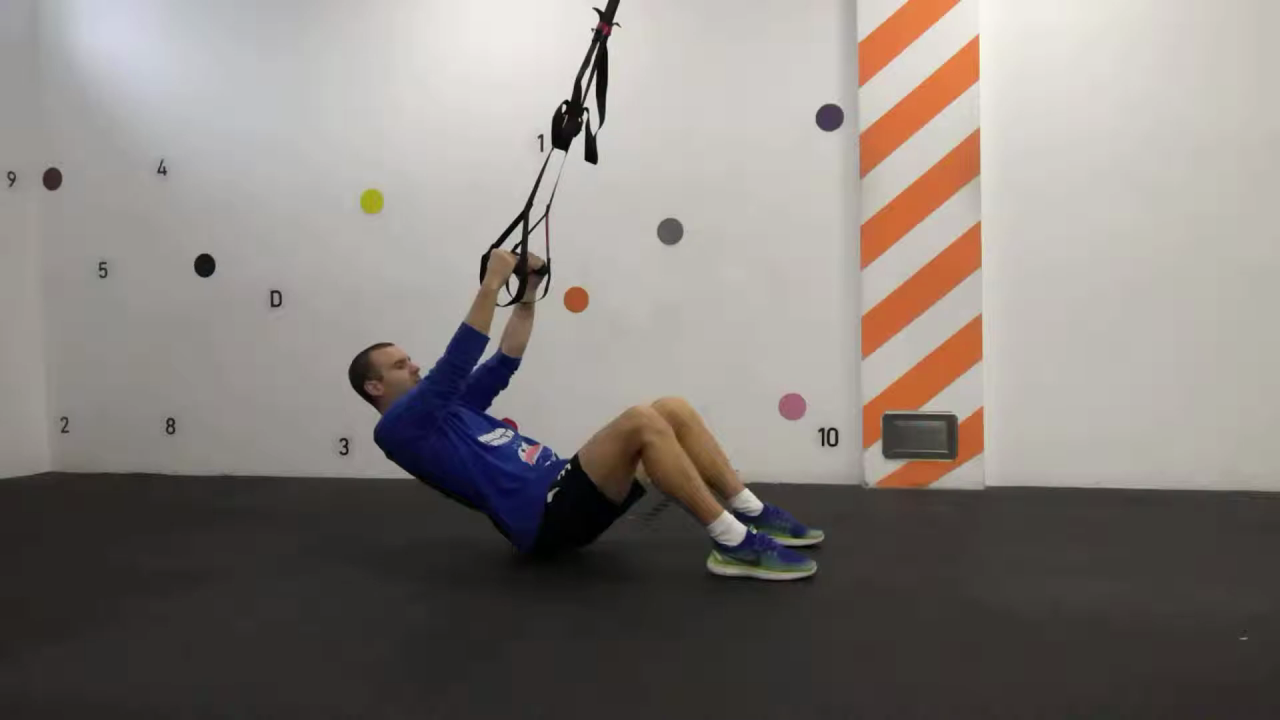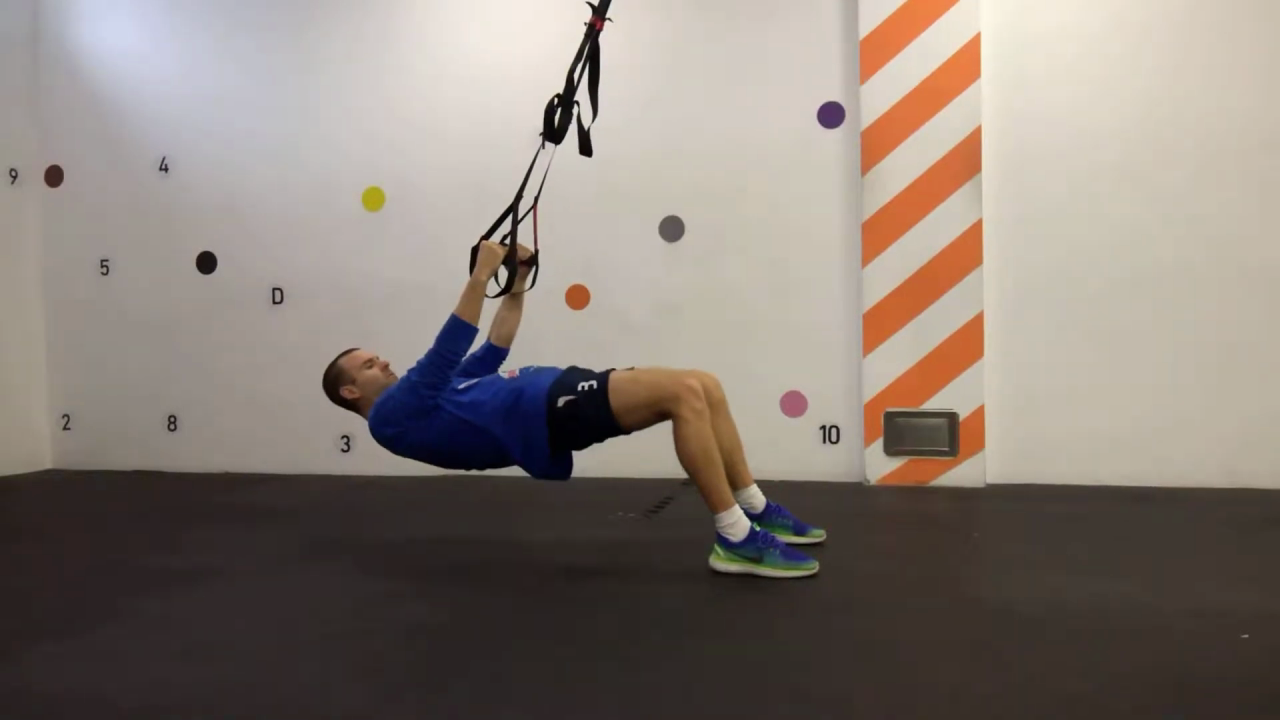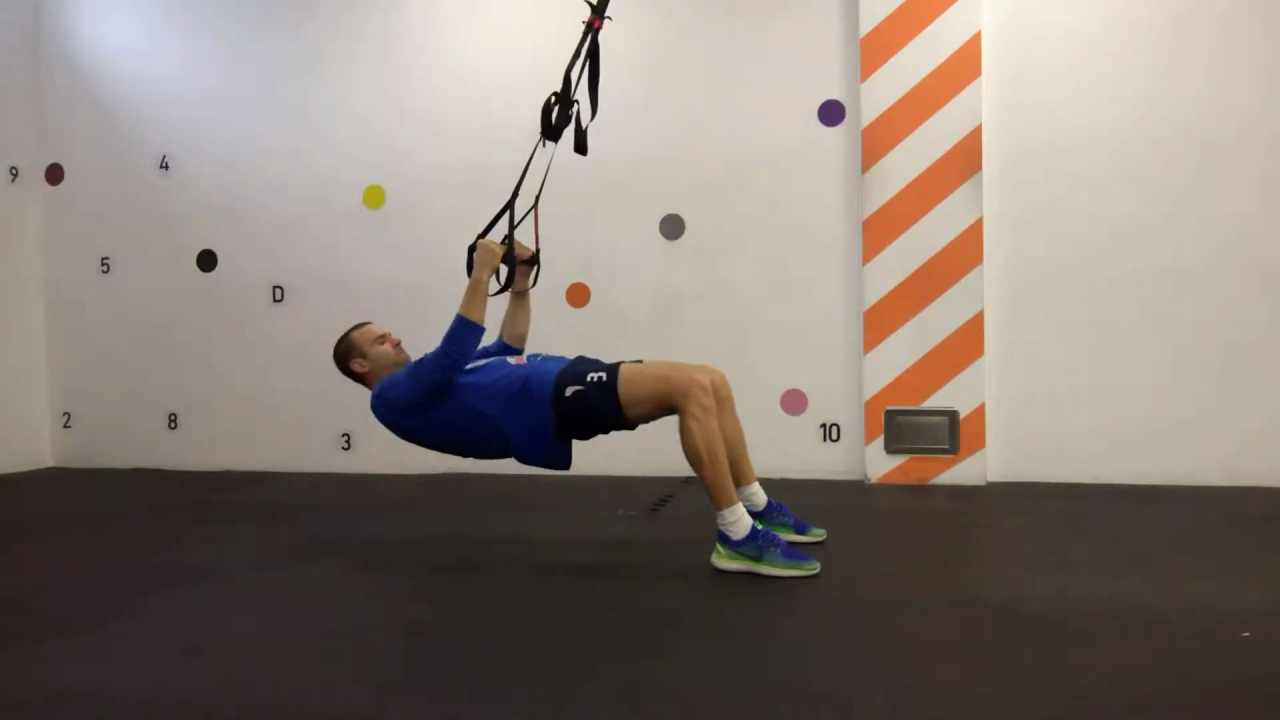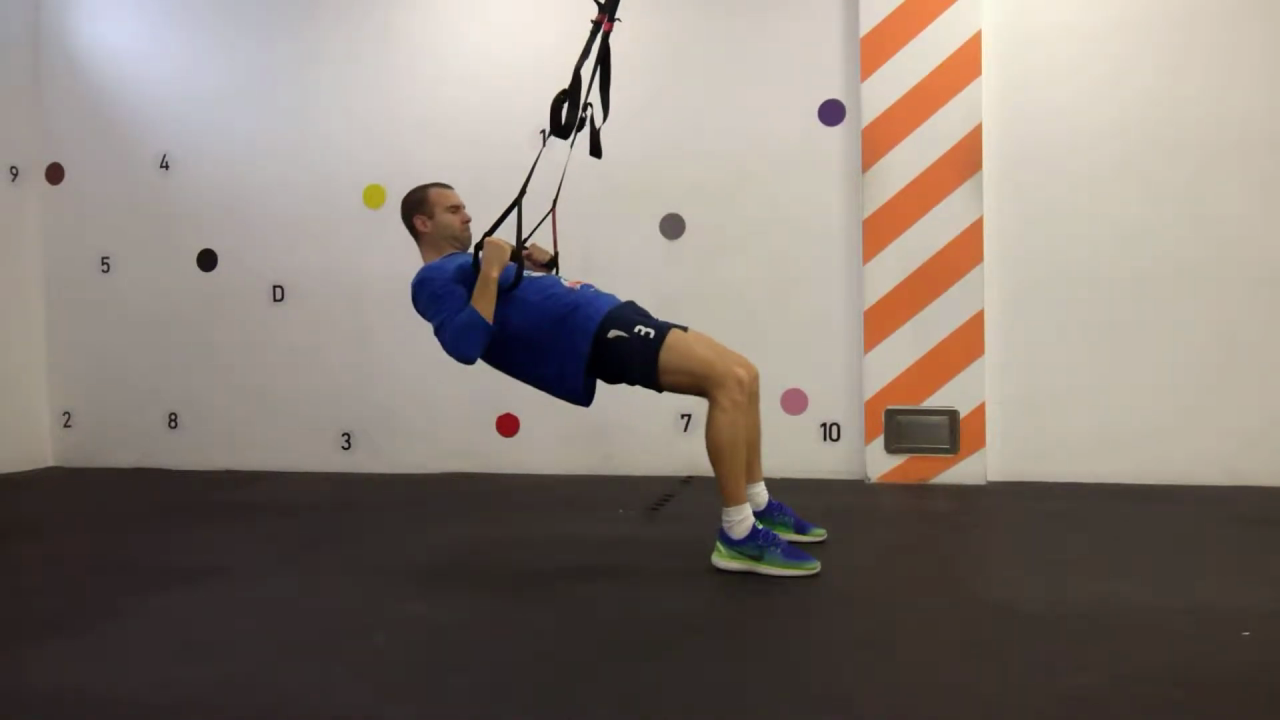
dt=1s
person 1, frame 1
left shoulder: (446, 409)
right shoulder: (400, 429)
left elbow: (502, 365)
right elbow: (453, 366)
left wrist: (527, 293)
right wrist: (490, 286)
left hip: (564, 491)
right hip: (548, 515)
left knee: (672, 411)
right knee: (643, 421)
left ankle: (756, 516)
right ankle: (734, 543)
person 1, frame 2
left shoulder: (425, 397)
right shoulder: (392, 419)
left elbow: (491, 353)
right elbow: (442, 356)
left wrist: (516, 284)
right wrist: (480, 277)
left hip: (556, 396)
right hip: (547, 412)
left knee: (703, 387)
right knee: (686, 393)
left ankle: (757, 510)
right ankle: (736, 539)
person 1, frame 3
left shoulder: (426, 381)
right shoulder: (392, 398)
left elbow: (506, 351)
right elbow: (455, 354)
left wrist: (520, 282)
right wrist: (481, 275)
left hip: (560, 384)
right hip: (552, 399)
left knee: (710, 382)
right knee: (693, 388)
left ankle: (758, 509)
right ankle: (738, 537)
person 1, frame 4
left shoulder: (462, 266)
right shoulder: (434, 280)
right elbow: (464, 345)
left wrist: (538, 272)
right wrist: (490, 271)
left hip: (604, 319)
right hip: (589, 334)
left knee: (741, 377)
right knee: (729, 381)
left ankle: (758, 507)
right ankle: (738, 536)
